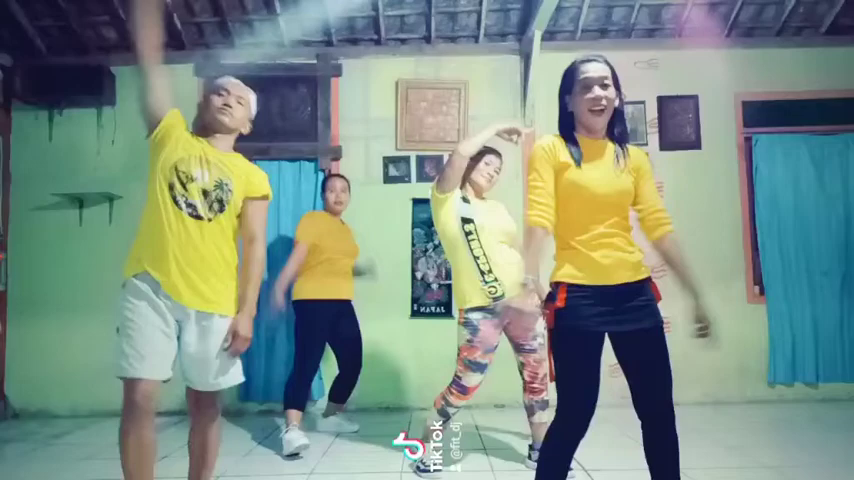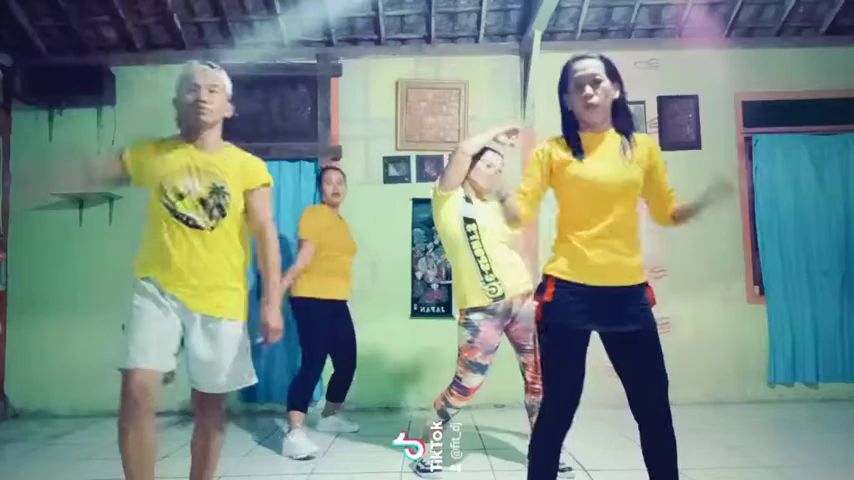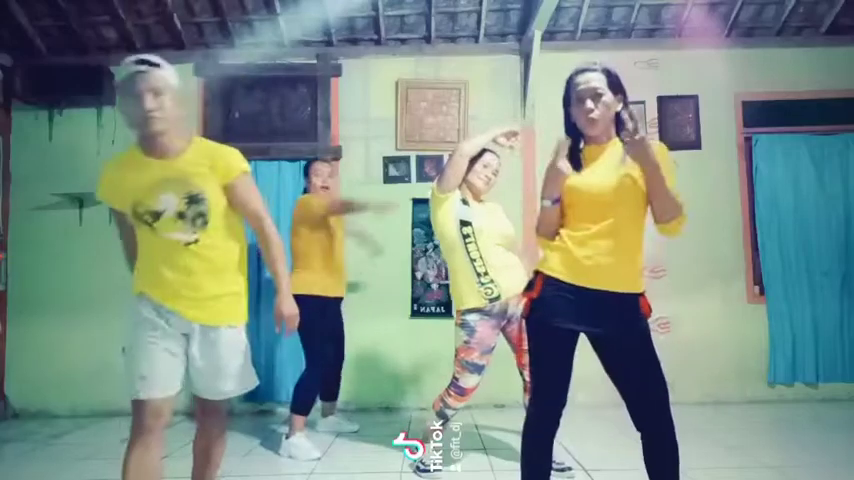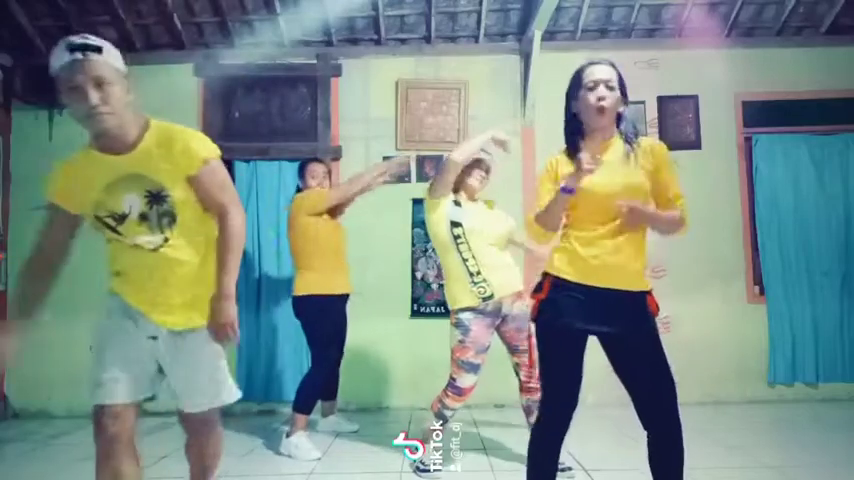
dt=0.3s
person 1, frame 1
left shoulder: (252, 177)
right shoulder: (171, 137)
left elbow: (254, 247)
right elbow: (150, 64)
left wrist: (246, 313)
left hip: (213, 302)
right hip: (151, 290)
left knee: (205, 403)
right knee: (140, 399)
person 1, frame 2
left shoulder: (248, 167)
right shoulder: (152, 156)
left elbow: (267, 235)
right elbow: (90, 173)
left wrist: (272, 302)
left hip: (220, 303)
right hip: (157, 292)
left knee: (210, 409)
right knee: (136, 392)
person 1, frame 3
left shoulder: (222, 161)
right shoulder: (117, 176)
left elbow: (263, 226)
right elbow: (132, 246)
left wrist: (284, 292)
left hip: (221, 307)
right hip: (154, 310)
left knee: (211, 410)
right knee: (149, 418)
person 1, frame 4
left shoulder: (183, 146)
right shoulder: (71, 176)
left elbow: (232, 215)
right elbow: (46, 258)
left wrist: (226, 295)
left hip: (197, 310)
right hip: (128, 310)
left knee: (202, 420)
right knee: (112, 426)
person 2, frame 1
left shoulder: (633, 158)
right shoulder: (550, 149)
left elbow: (659, 229)
right elbow: (539, 219)
left wrist: (695, 296)
right wrist: (528, 286)
left hip: (635, 293)
right hip: (578, 294)
left knee: (659, 409)
right knee: (575, 413)
person 2, frame 2
left shoulder: (642, 148)
right shoulder: (553, 150)
left elbow: (667, 213)
right elbow: (520, 212)
left wrist: (708, 199)
right wrist: (501, 196)
left hip: (628, 293)
right hip: (568, 291)
left knee: (654, 408)
right knee: (558, 407)
person 2, frame 3
left shoulder: (648, 151)
right shoulder: (564, 160)
left elbow: (672, 223)
right elbow: (545, 235)
left wrist: (647, 162)
right wrist: (553, 193)
left hip: (620, 299)
right hip: (557, 292)
left knee: (654, 411)
right knee: (546, 408)
person 2, frame 4
left shoulder: (649, 151)
right shoulder: (562, 160)
left elbow: (679, 220)
right elbow: (539, 229)
left wrist: (650, 216)
right wrist: (570, 186)
left hip: (628, 298)
right hip: (566, 292)
left knee: (662, 410)
right knee: (556, 410)
person 3, frame 1
left shoulder: (498, 208)
right shoulder: (447, 199)
right elbow: (461, 152)
right wrist: (498, 129)
left hip: (520, 300)
right hip: (480, 308)
left knee: (536, 373)
right knee: (466, 382)
left ankle: (539, 449)
right ankle: (425, 447)
person 3, frame 2
left shoulder: (498, 208)
right shoulder: (448, 197)
right elbow: (464, 149)
left wrist: (536, 293)
right wrist: (496, 133)
left hip: (521, 300)
right hip: (481, 309)
left knee: (537, 374)
right knee: (466, 383)
right ankle: (426, 448)
person 3, frame 3
left shoulder: (495, 210)
right shoulder: (445, 199)
right elbow: (462, 151)
right wrist: (497, 133)
left hip: (517, 300)
right hip: (477, 309)
left knee: (535, 374)
right knee: (464, 384)
right ankle: (425, 448)
person 3, frame 4
left shoulder: (492, 209)
right shoulder: (440, 202)
left elbow: (522, 241)
right elbow: (454, 158)
right wrist: (488, 137)
left hip: (512, 300)
right hip: (471, 309)
left knee: (532, 372)
right knee: (461, 383)
right ankle: (425, 448)
person 4, frame 1
left shoulder: (347, 229)
right shoulder: (312, 220)
right elbow: (297, 256)
left wrist: (360, 270)
right wrist: (280, 286)
left hip: (342, 305)
right hip: (313, 302)
left knee: (352, 364)
right knee: (306, 363)
left ankle: (330, 416)
right ankle: (292, 430)
person 4, frame 2
left shoulder: (342, 223)
right shoulder: (313, 214)
right elbow: (306, 253)
right wrist: (282, 285)
left hip: (338, 303)
right hip: (312, 300)
left knee: (347, 363)
right knee: (313, 364)
left ankle: (330, 416)
right ankle: (295, 433)
person 4, frame 3
left shoulder: (328, 212)
right shoulder: (306, 204)
left elbow: (341, 218)
right elbow: (340, 204)
left wrist: (362, 236)
right wrist: (369, 205)
left hip: (330, 297)
right hip: (309, 296)
left knee: (334, 359)
right knee: (318, 362)
left ankle: (329, 416)
right ankle: (294, 435)
person 4, frame 4
left shoulder: (326, 208)
right shoulder: (303, 202)
left elbow: (348, 194)
right elbow: (347, 189)
left wrist: (378, 177)
right wrist: (384, 167)
left hip: (335, 296)
right hip: (314, 297)
left knee: (333, 360)
right knee: (323, 362)
left ankle: (329, 416)
right ankle: (294, 435)
